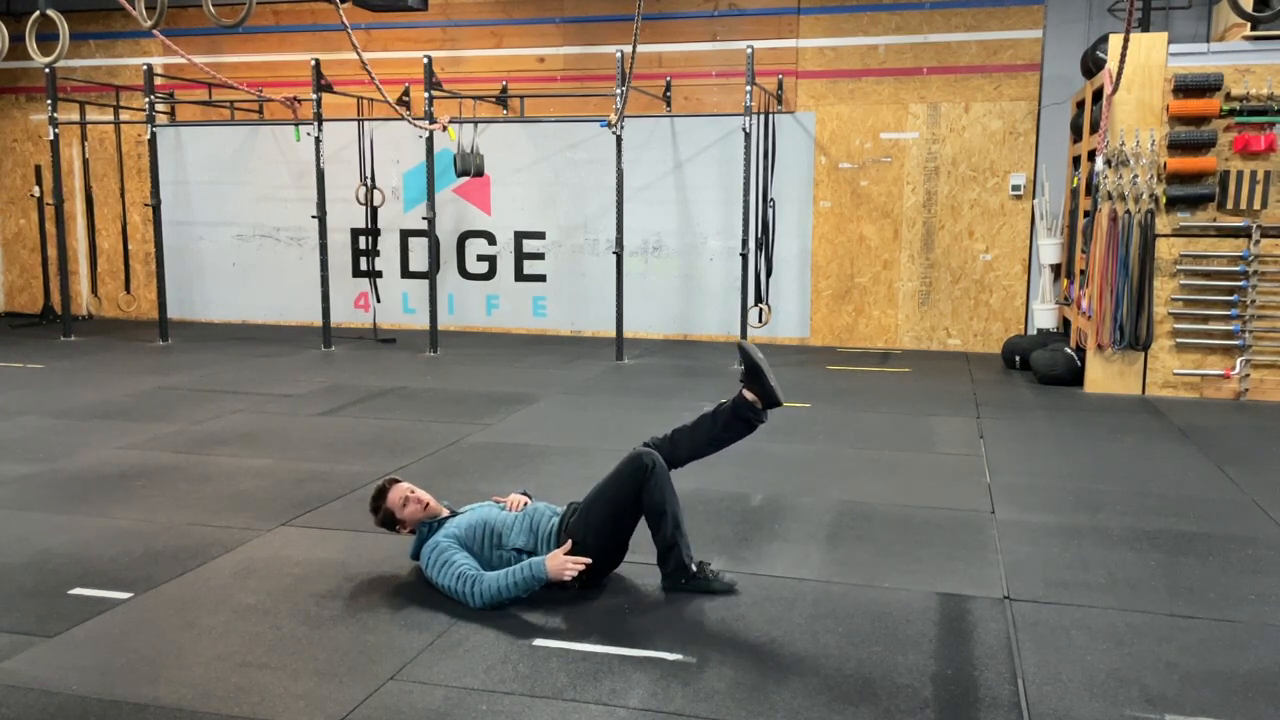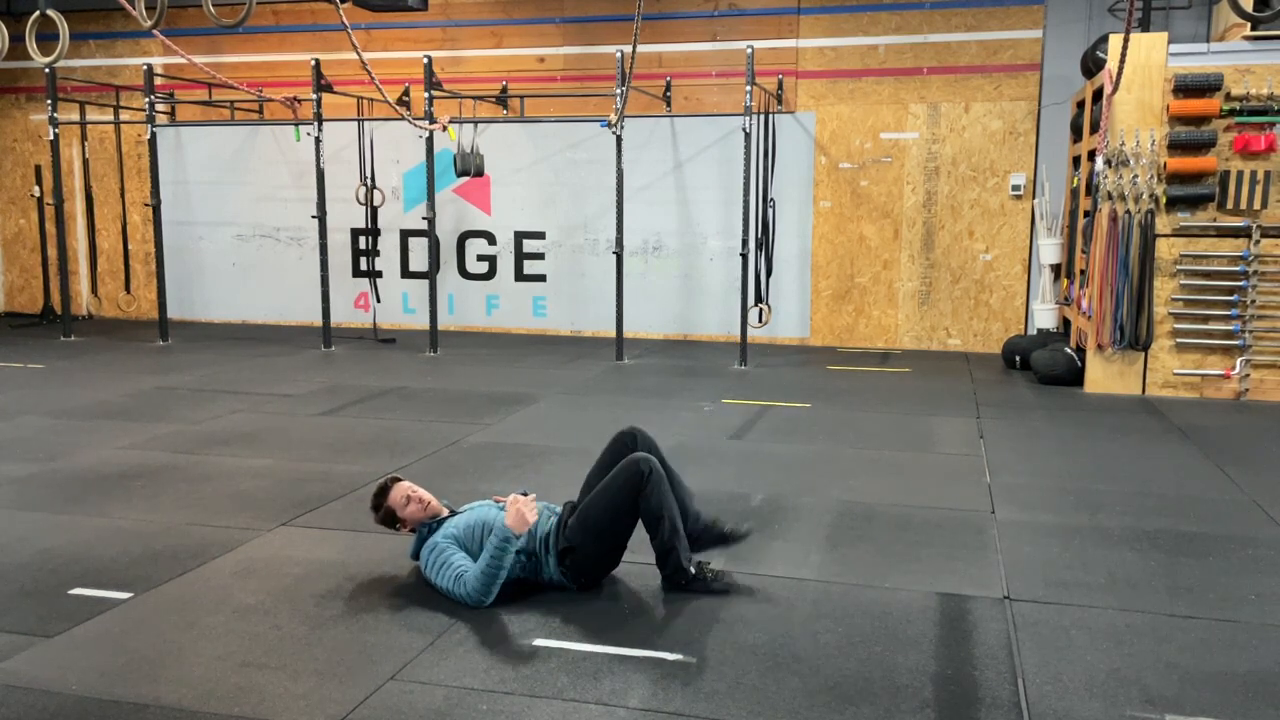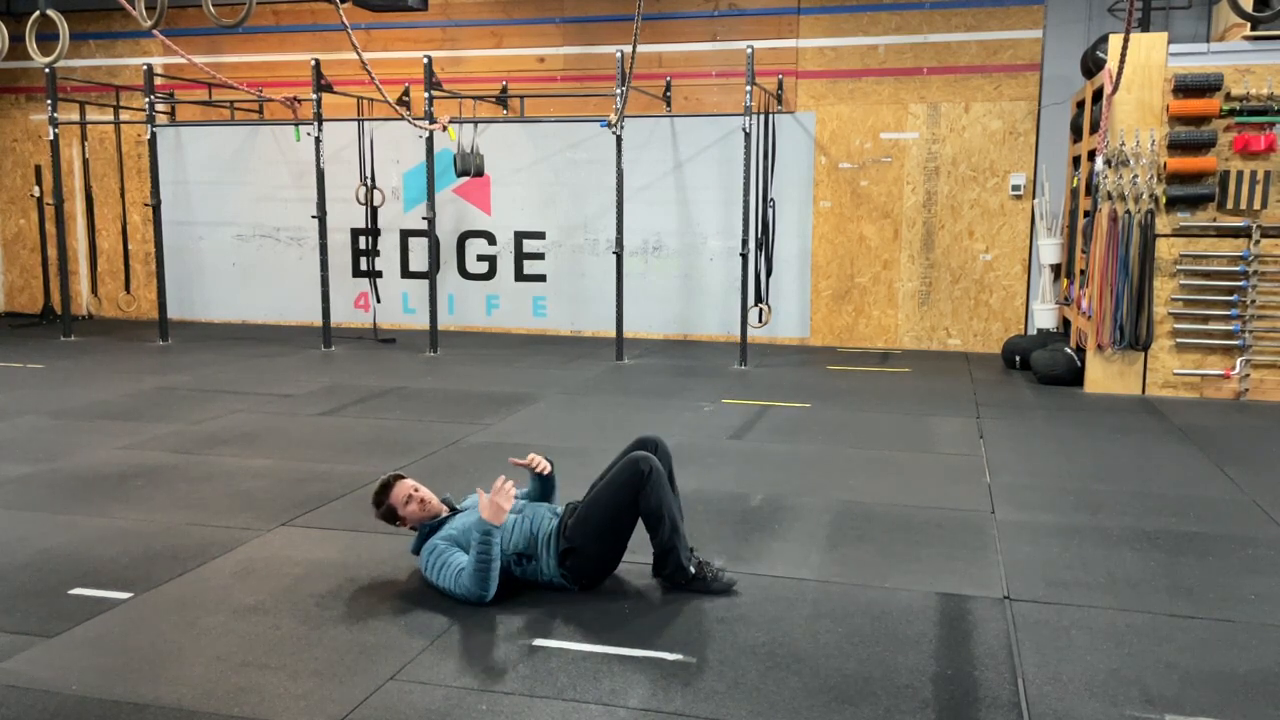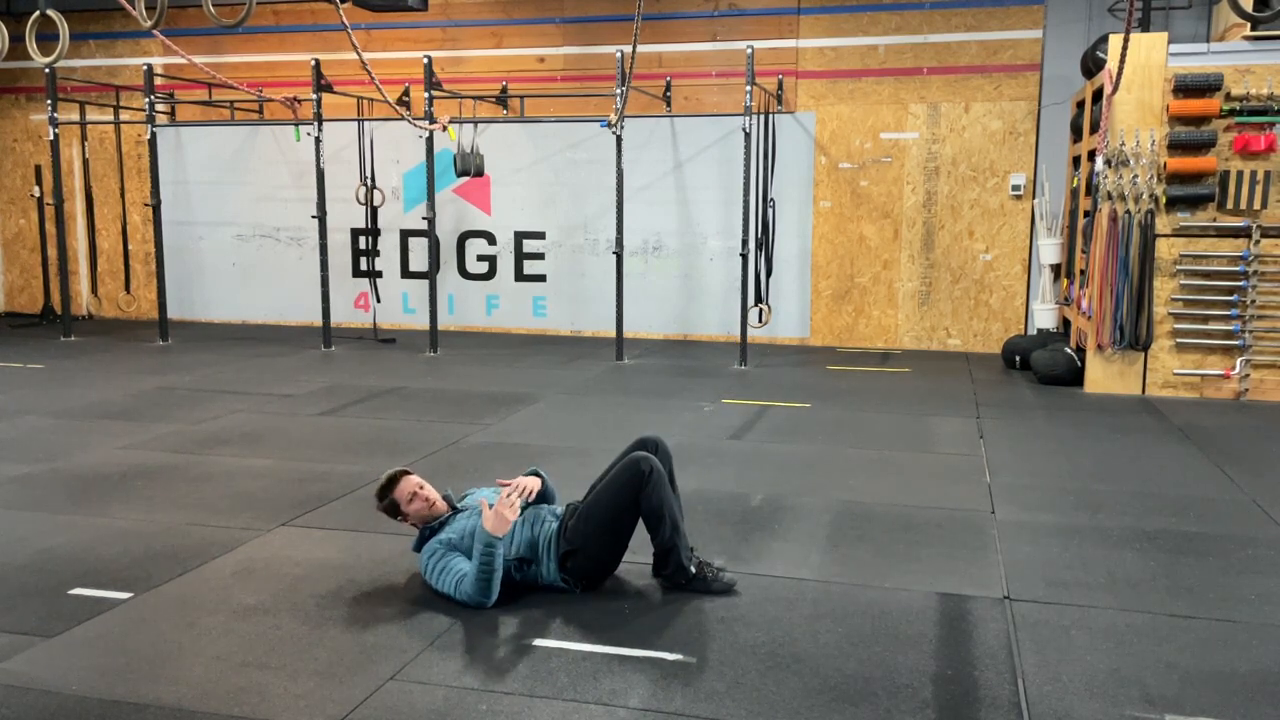
dt=0.5s
person 1, frame 1
left shoulder: (465, 514)
right shoulder: (437, 550)
right elbow: (478, 589)
left wrist: (520, 497)
right wrist: (542, 569)
left hip: (571, 522)
right hip: (579, 554)
left knee: (655, 452)
right knee: (644, 464)
left ankle: (749, 403)
right ankle: (680, 572)
person 1, frame 2
left shoulder: (466, 512)
right shoulder: (437, 552)
right elbow: (477, 592)
left wrist: (522, 503)
right wrist: (509, 532)
left hip: (568, 522)
right hip: (572, 557)
left knee: (630, 441)
right knee: (642, 467)
left ankle: (696, 531)
right ankle: (680, 572)
person 1, frame 3
left shoulder: (468, 505)
right shoulder: (435, 550)
left elbow: (543, 500)
right elbow: (480, 590)
left wrist: (542, 472)
right wrist: (489, 525)
left hip: (570, 522)
right hip: (574, 557)
left knee: (650, 448)
right knee: (642, 467)
left ankle: (676, 555)
right ankle: (680, 571)
person 1, frame 4
left shoulder: (472, 497)
right shoulder: (436, 553)
left elbow: (543, 505)
right elbow: (479, 595)
left wrist: (533, 480)
right wrist: (491, 535)
left hip: (569, 523)
right hip: (574, 559)
left knee: (650, 448)
right knee: (643, 467)
left ankle: (677, 554)
right ankle: (681, 571)
